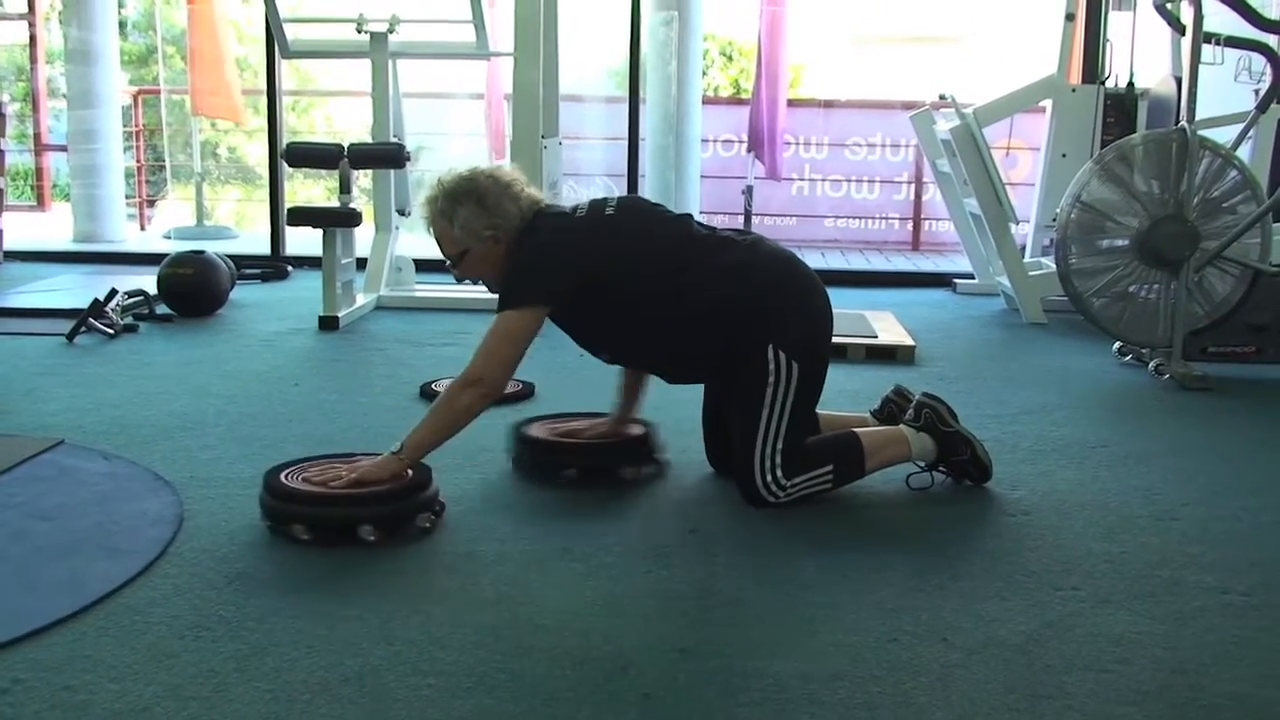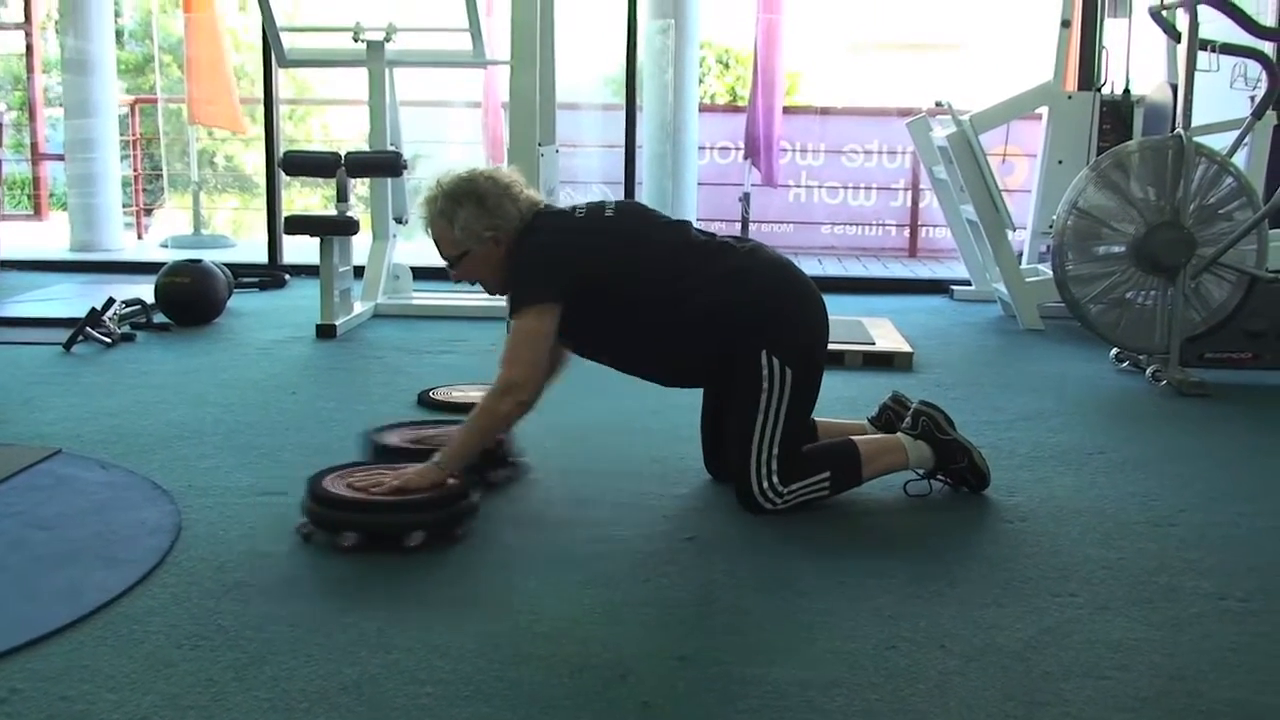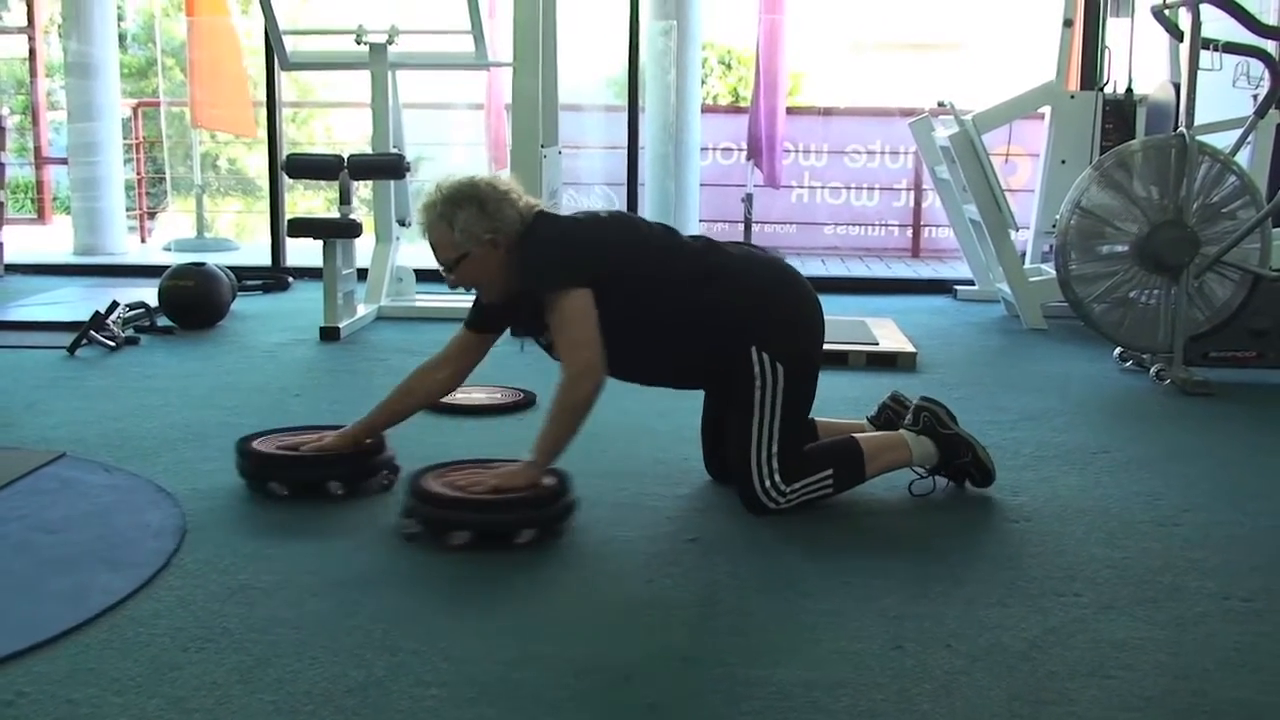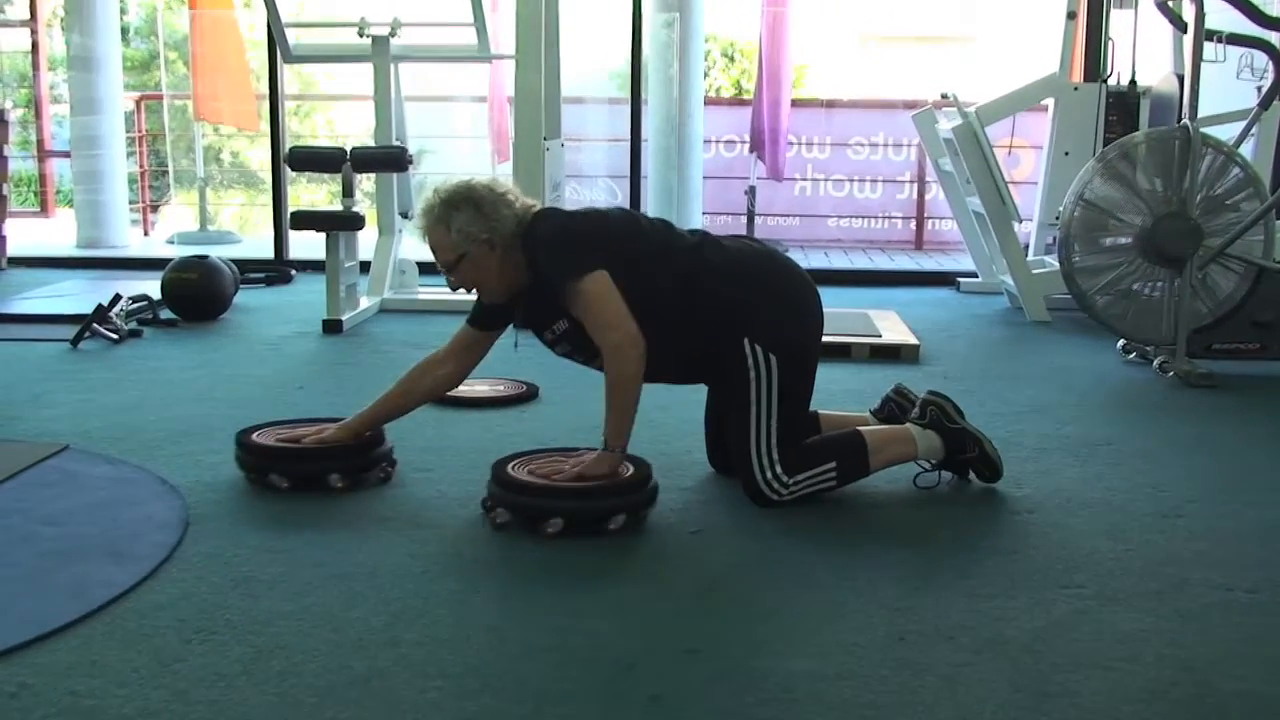
dt=0.3s
person 1, frame 1
left shoulder: (542, 257)
right shoulder: (563, 239)
left elbow: (479, 383)
left wrist: (395, 462)
right wrist: (622, 415)
left hip: (779, 317)
right hip: (753, 314)
left knee: (766, 479)
right knee: (728, 457)
left ankle: (919, 440)
right ankle: (893, 414)
person 1, frame 2
left shoulder: (540, 258)
right shoulder: (543, 247)
left elbow: (515, 390)
right elbow: (542, 364)
left wrist: (441, 468)
right wrist: (470, 429)
left hip: (778, 321)
right hip: (753, 317)
left knee: (764, 486)
right knee: (725, 462)
left ankle: (921, 447)
right ankle: (893, 423)
person 1, frame 3
left shoulder: (551, 256)
right shoulder: (513, 275)
left elbow: (583, 377)
right elbow: (443, 369)
left wrist: (535, 468)
right wrist: (352, 436)
left hip: (772, 320)
right hip: (745, 322)
left knee: (766, 487)
right knee: (727, 464)
left ankle: (920, 445)
right ankle: (891, 419)
person 1, frame 4
left shoulder: (557, 246)
right shoulder: (513, 282)
left elbow: (627, 349)
right elbow: (446, 365)
left wrist: (611, 455)
right wrist: (351, 428)
left hip: (769, 310)
right hip: (748, 314)
left knee: (770, 477)
right knee: (731, 455)
left ankle: (930, 439)
right ankle: (897, 413)
